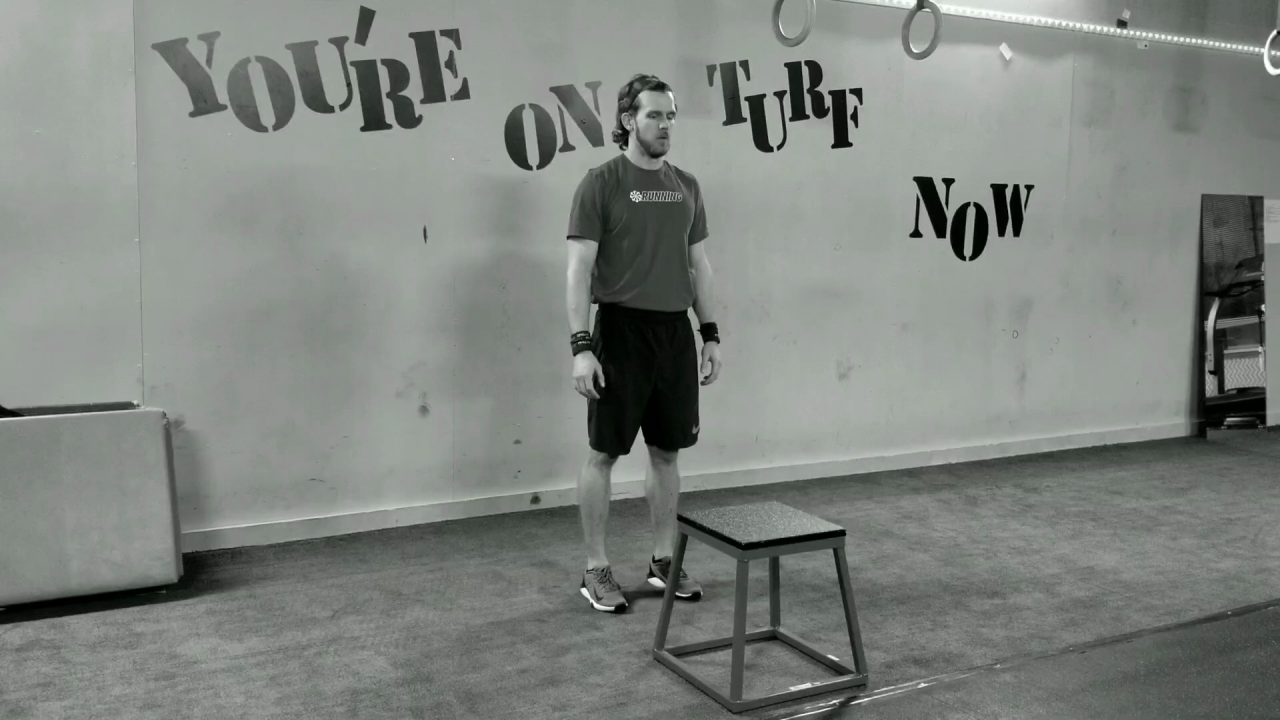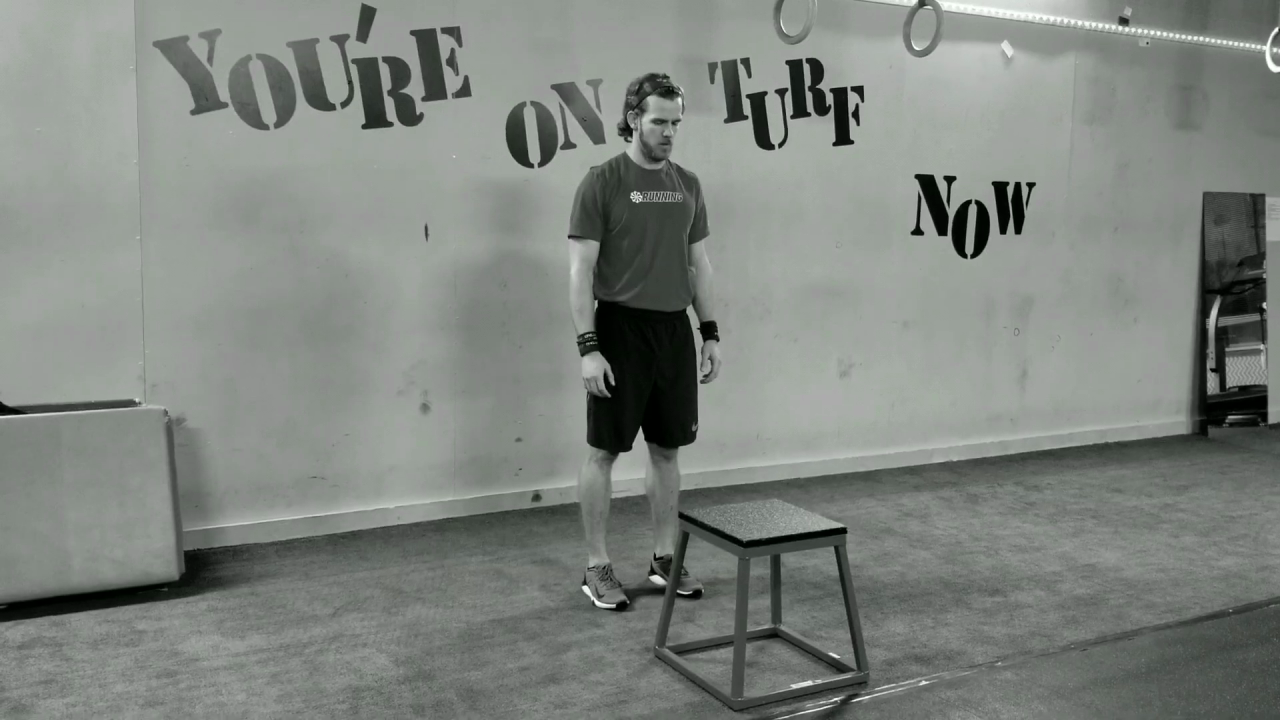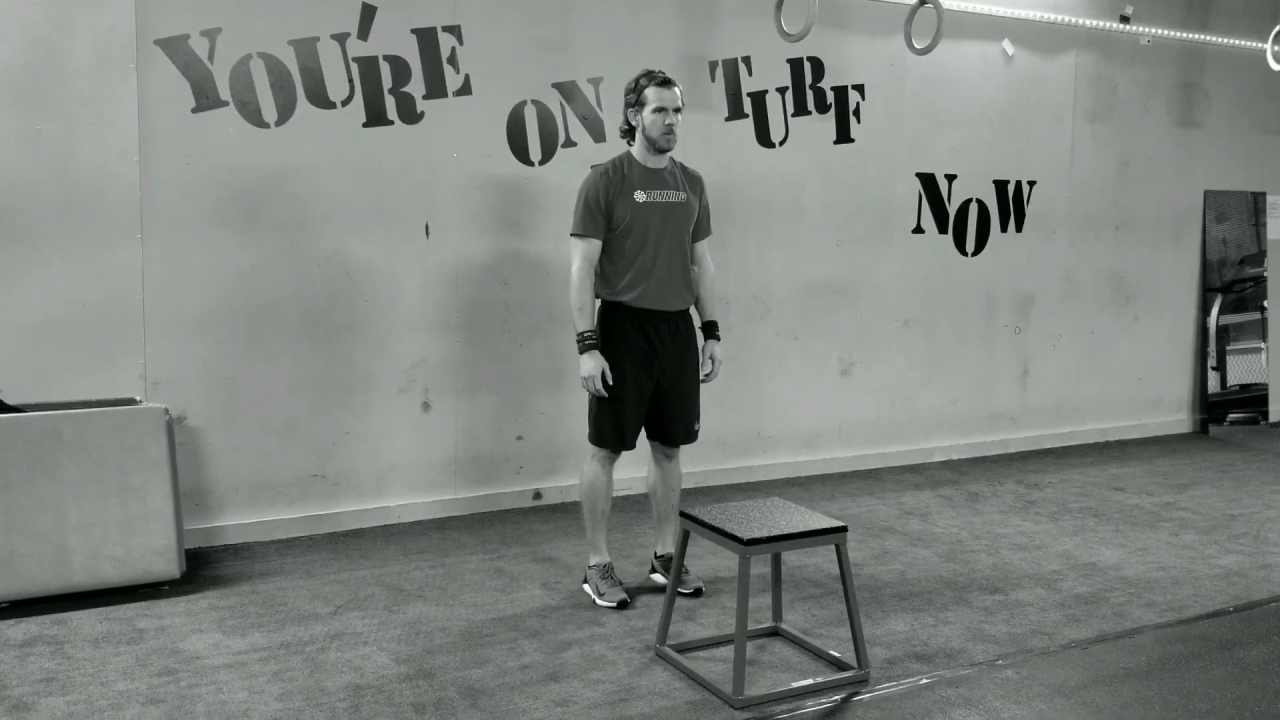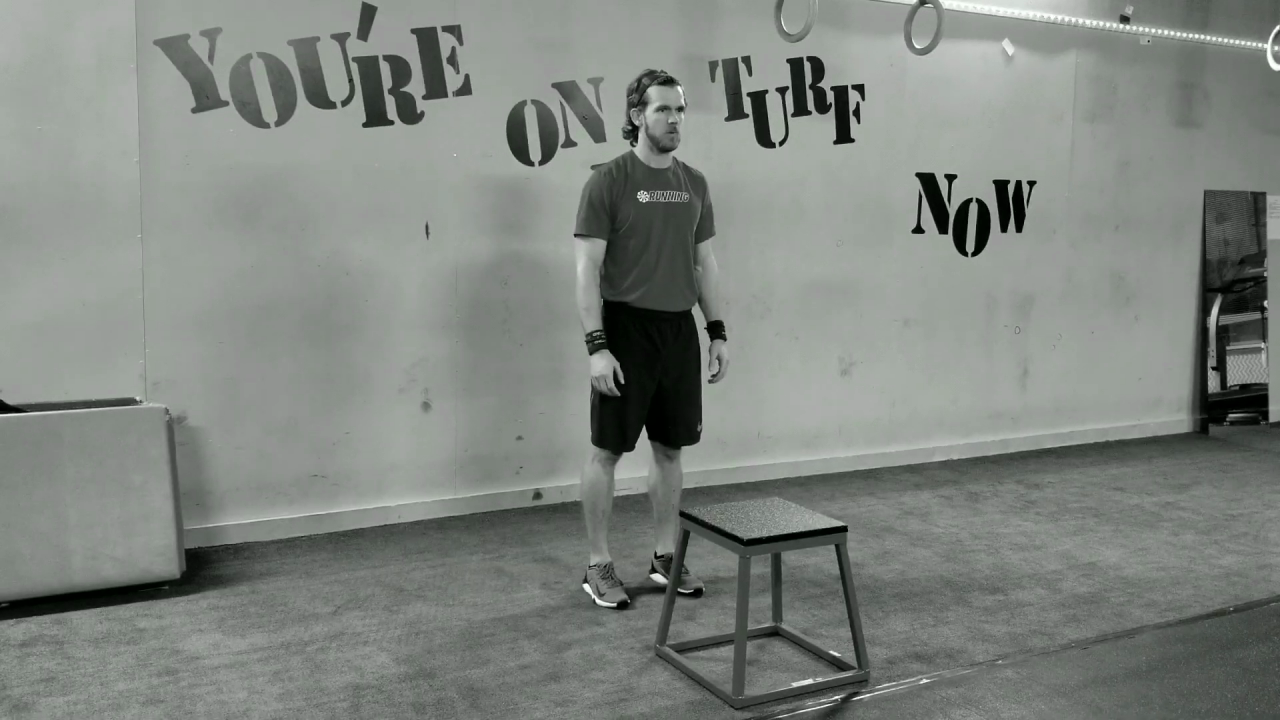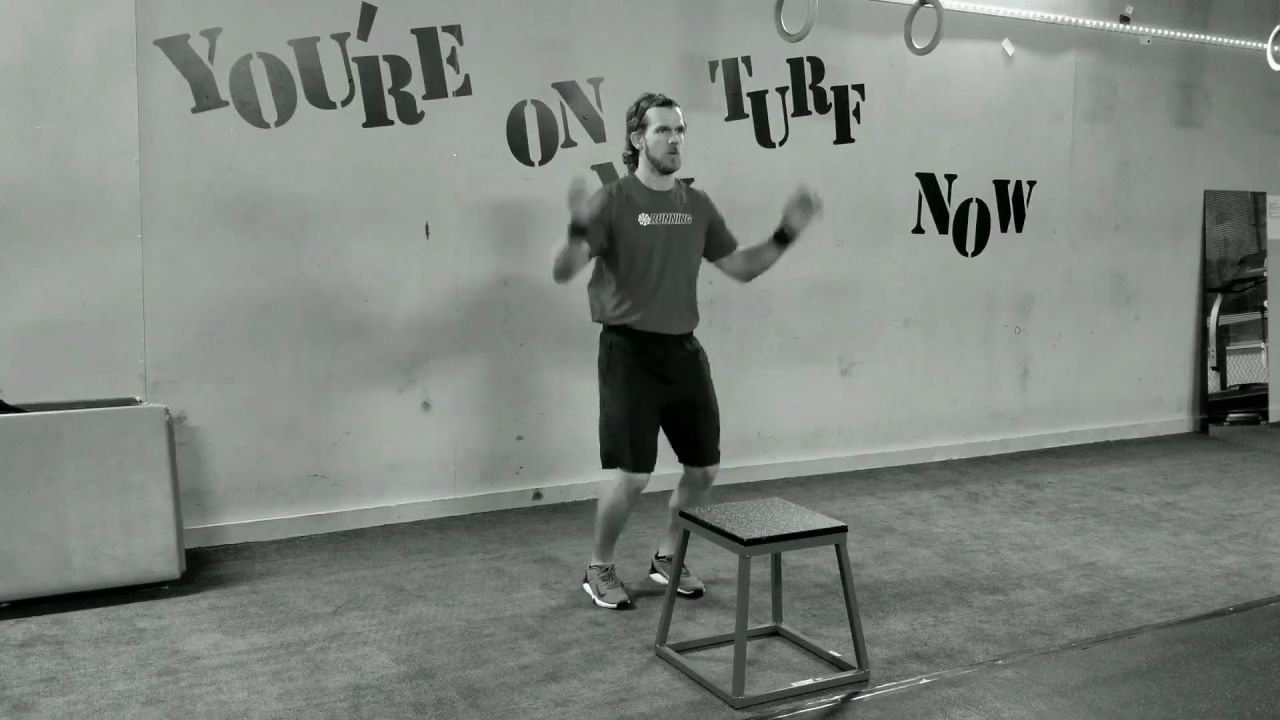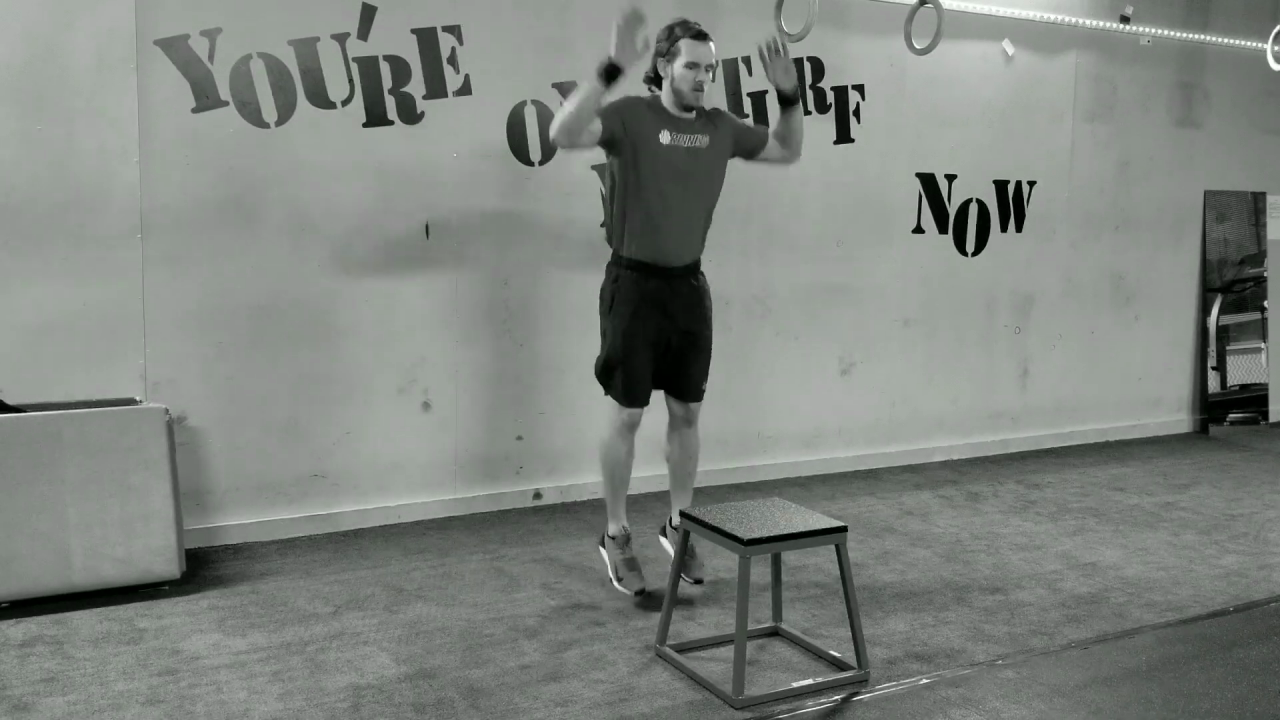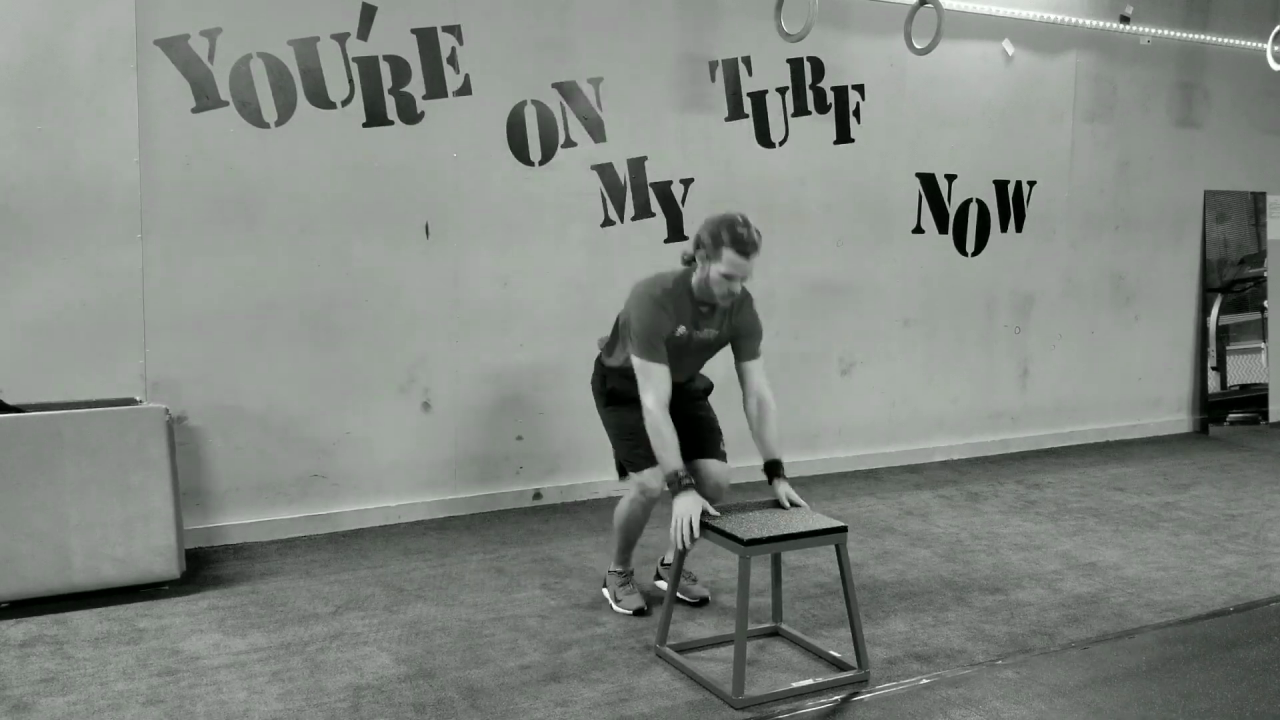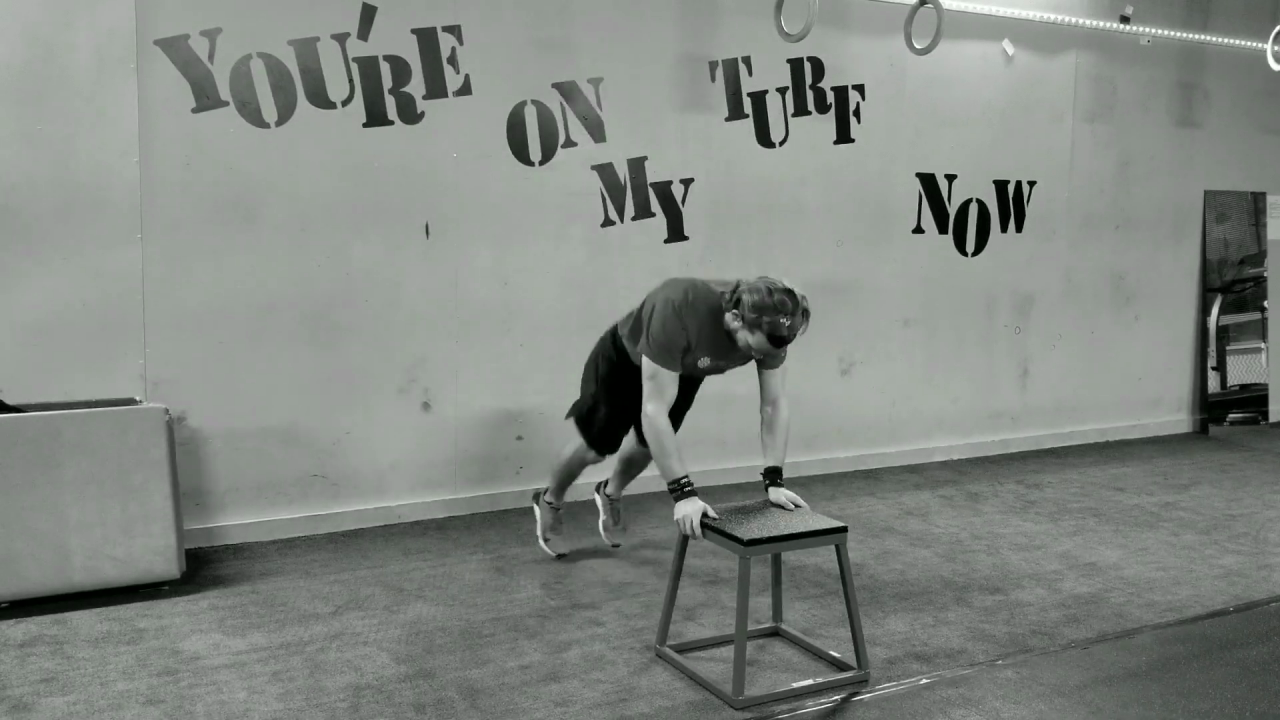
dt=0.4s
person 1, frame 1
left shoulder: (686, 185)
right shoulder: (601, 184)
left elbow: (698, 264)
right elbow: (579, 270)
left wrist: (711, 334)
right wrist: (581, 346)
left hip: (676, 332)
right hip: (622, 331)
left knee: (667, 451)
right knee: (604, 452)
left ankle: (664, 560)
right ankle: (596, 568)
person 1, frame 2
left shoulder: (688, 184)
right shoulder: (601, 183)
left elbow: (698, 262)
right elbow: (581, 270)
left wrist: (710, 332)
right wrist: (588, 347)
left hip: (674, 331)
right hip: (621, 330)
left knee: (667, 449)
right knee: (604, 450)
left ankle: (664, 557)
right ankle: (597, 566)
person 1, frame 3
left shoulder: (691, 183)
right shoulder: (605, 181)
left elbow: (701, 262)
right elbow: (583, 268)
left wrist: (711, 332)
right wrist: (588, 346)
left hip: (677, 330)
right hip: (624, 329)
left knee: (668, 448)
right knee: (605, 449)
left ankle: (665, 556)
right ankle: (598, 564)
person 1, frame 4
left shoulder: (694, 183)
right shoulder: (608, 181)
left elbow: (704, 262)
right elbow: (587, 269)
left wrist: (718, 331)
right wrist: (597, 346)
left hip: (679, 332)
right hip: (627, 330)
left knee: (670, 449)
right knee: (607, 451)
left ankle: (665, 556)
right ankle: (598, 565)
person 1, frame 5
left shoulder: (697, 205)
right shoulder: (611, 202)
left elbow: (738, 266)
right elbow: (563, 271)
left wrist: (785, 234)
right wrist: (578, 226)
left hip: (684, 352)
right hip: (630, 353)
left knee: (704, 471)
right knee: (634, 477)
left ankle: (667, 558)
right ankle: (599, 568)
person 1, frame 6
left shoulder: (719, 127)
right shoulder: (629, 116)
left elbow: (788, 151)
right elbow: (562, 133)
left wrist: (787, 90)
right wrist: (612, 68)
left hip: (689, 286)
right hip: (634, 285)
left knee: (685, 413)
right knee: (627, 413)
left ankle: (679, 525)
right ankle: (617, 536)
person 1, frame 7
left shoulder: (740, 308)
right shoulder: (655, 299)
left elbow: (756, 392)
right elbow: (653, 403)
left wrist: (776, 473)
right wrist: (682, 489)
left hip: (683, 384)
right hip: (624, 386)
left knee: (715, 479)
right knee: (649, 483)
left ankle: (672, 565)
right ankle: (618, 574)
person 1, frame 8
left shoulder: (767, 326)
right shoulder: (678, 310)
left elbow: (774, 404)
right elbow: (654, 410)
left wrist: (774, 480)
right wrist: (684, 493)
right hip: (624, 361)
left knee: (647, 446)
right knee: (595, 447)
left ankle: (610, 494)
right ankle: (550, 503)
